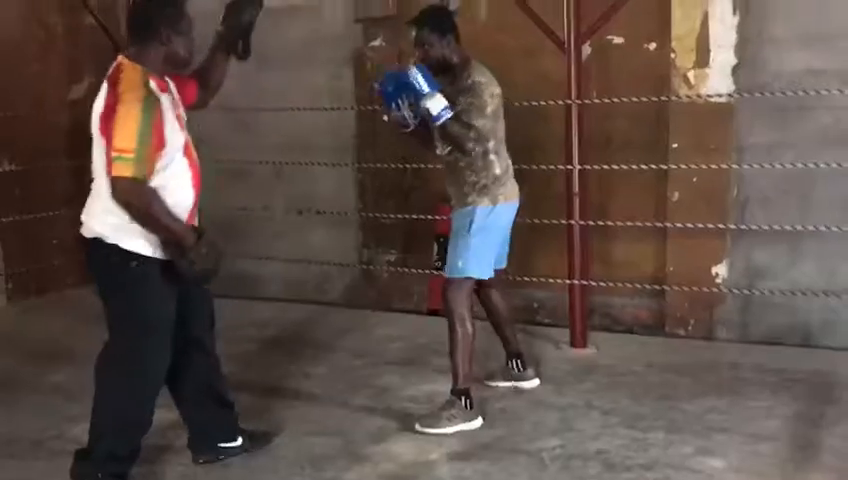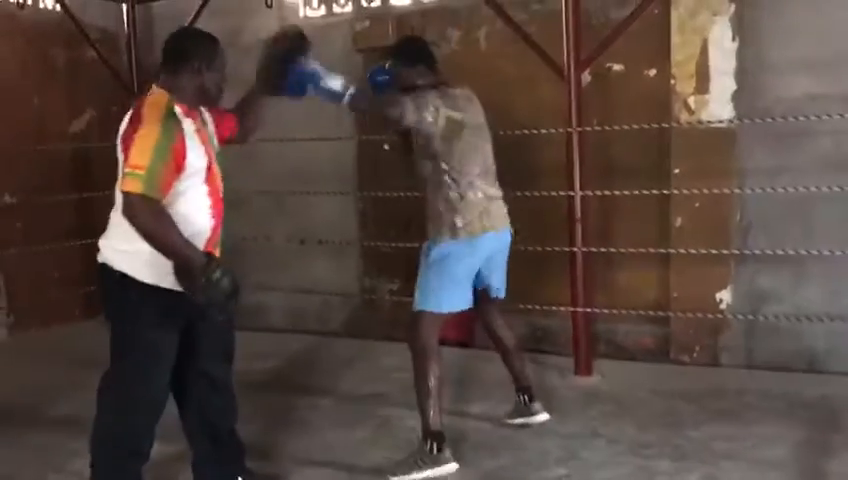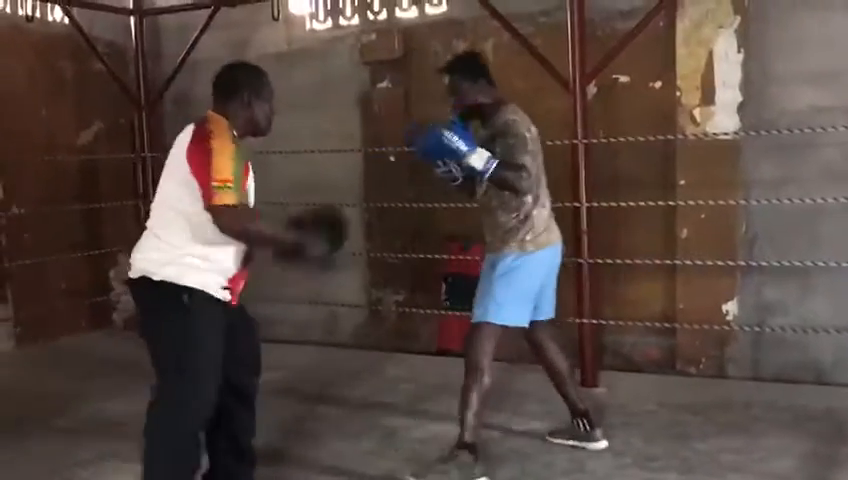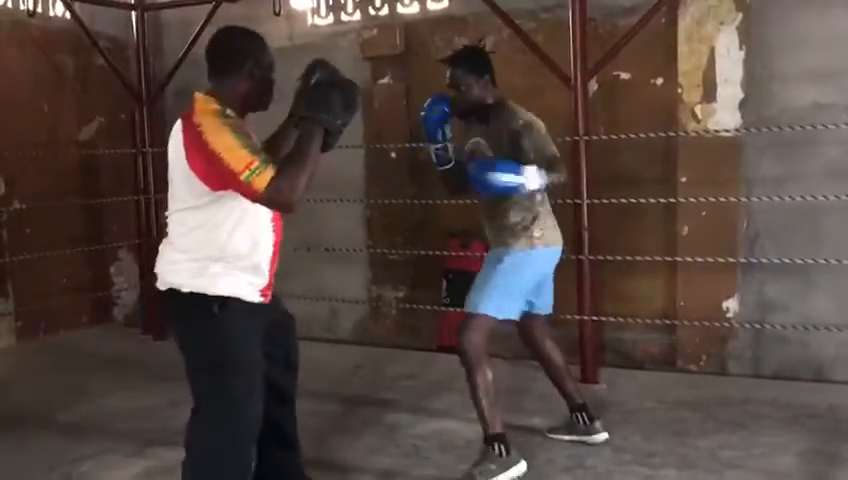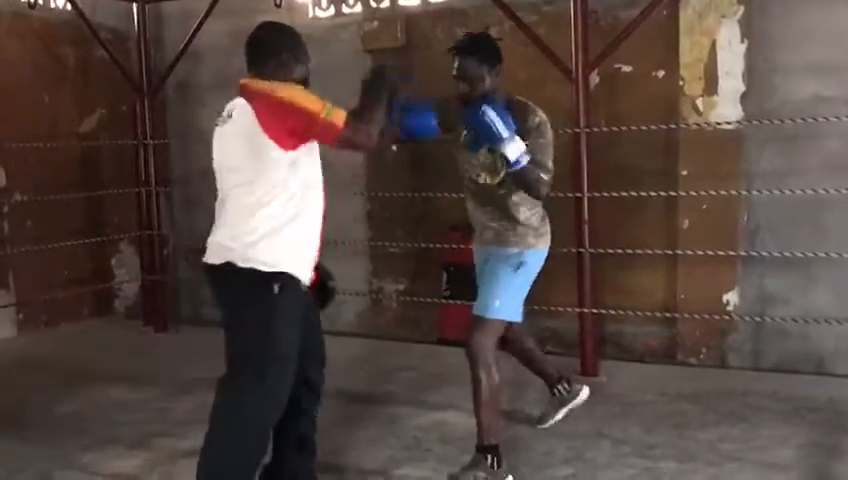
dt=0.5s
person 1, frame 1
left shoulder: (158, 82)
right shoulder: (131, 94)
left elbow: (202, 91)
right elbow: (127, 188)
left wrist: (228, 40)
right wrist: (185, 238)
left hip: (159, 248)
right hip: (130, 251)
left knee: (193, 341)
right knee: (139, 359)
left ankle: (216, 436)
person 1, frame 2
left shoulder: (194, 114)
right shoulder: (156, 119)
left elbow: (240, 126)
right elbow: (137, 205)
left wrist: (265, 82)
right wrist: (194, 262)
left hip: (186, 277)
right hip: (144, 281)
left knee: (209, 376)
right knee: (139, 391)
person 1, frame 3
left shoulder: (214, 138)
right shoulder: (215, 137)
left elbow: (231, 215)
right elbow: (231, 218)
left wrist: (278, 241)
right wrist: (293, 241)
left hip: (205, 289)
right hip: (174, 286)
left knee: (236, 381)
right knee: (186, 399)
person 1, frame 4
left shoulder: (224, 122)
right shoulder: (210, 127)
left elbow: (265, 166)
right elbow: (284, 193)
left wrist: (298, 120)
right wrist: (315, 127)
left hip: (243, 289)
right hip: (208, 295)
left knee: (277, 377)
right knee: (230, 411)
person 1, frame 5
left shoulder: (238, 114)
right shoulder: (276, 100)
right elbow: (359, 132)
left wrist: (306, 268)
right wrist: (379, 89)
left hip: (270, 269)
right hip: (259, 273)
left knee: (302, 373)
right knee: (256, 391)
person 2, frame 1
left shoulder: (476, 83)
right shoulder: (448, 82)
left elbow: (467, 142)
right elbow: (429, 138)
left wrist: (431, 99)
right wrist: (404, 110)
left hip: (487, 202)
right hip: (481, 201)
left knee: (455, 295)
right knee: (484, 285)
left ankle: (462, 403)
right ankle: (518, 364)
person 2, frame 2
left shoulder: (434, 103)
right shoulder: (463, 100)
left elbow: (391, 111)
right elbow: (412, 127)
left wrist: (328, 83)
right wrist: (385, 93)
left hip: (458, 234)
right hip: (495, 227)
left knee: (423, 335)
right knee: (489, 311)
right ankle: (527, 400)
person 2, frame 3
left shoulder: (509, 123)
right shoulder: (499, 124)
left elbow: (521, 183)
right elbow: (481, 188)
left wrist: (472, 154)
right wrist: (448, 164)
left hip: (520, 250)
right hip: (540, 246)
left knee: (479, 344)
right knee: (541, 335)
right ankle: (585, 424)
person 2, frame 4
left shoulder: (518, 122)
right shoulder: (477, 129)
left elbow: (557, 171)
right elbow: (456, 184)
left wrist: (518, 178)
right wrist: (437, 137)
left hip: (526, 245)
right hip: (533, 245)
left knee: (471, 340)
right knee: (534, 331)
right ankle: (584, 418)
person 2, frame 5
left shoulder: (529, 118)
right shoulder: (464, 114)
left elbow: (540, 186)
left wrist: (507, 140)
right wrist: (416, 122)
left hip: (520, 245)
right hip: (488, 243)
left knee: (479, 344)
right knee: (504, 329)
right ankle: (564, 387)
